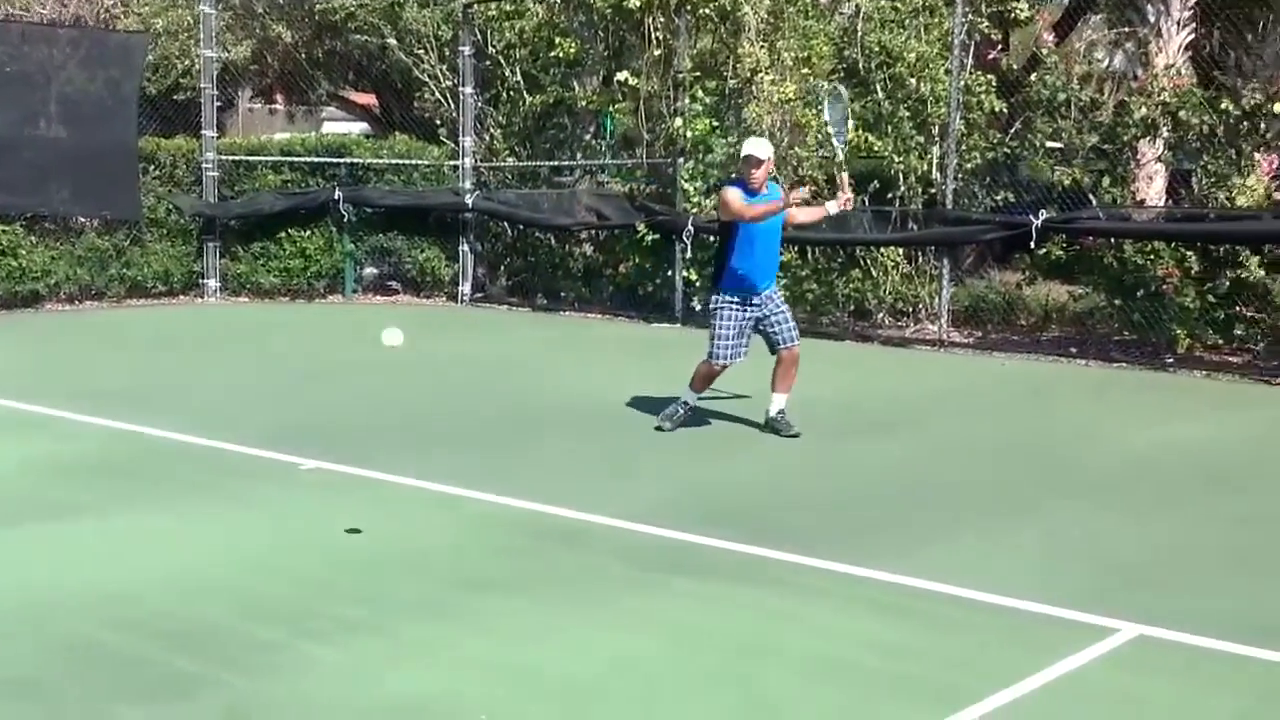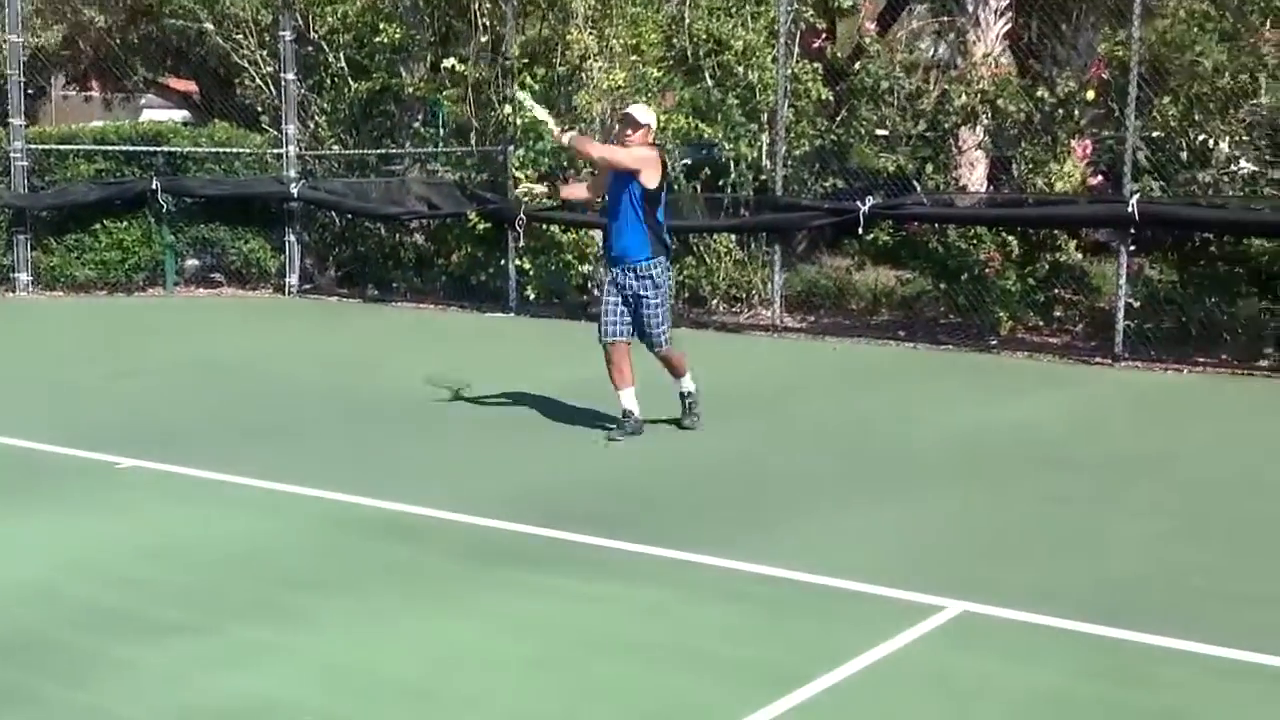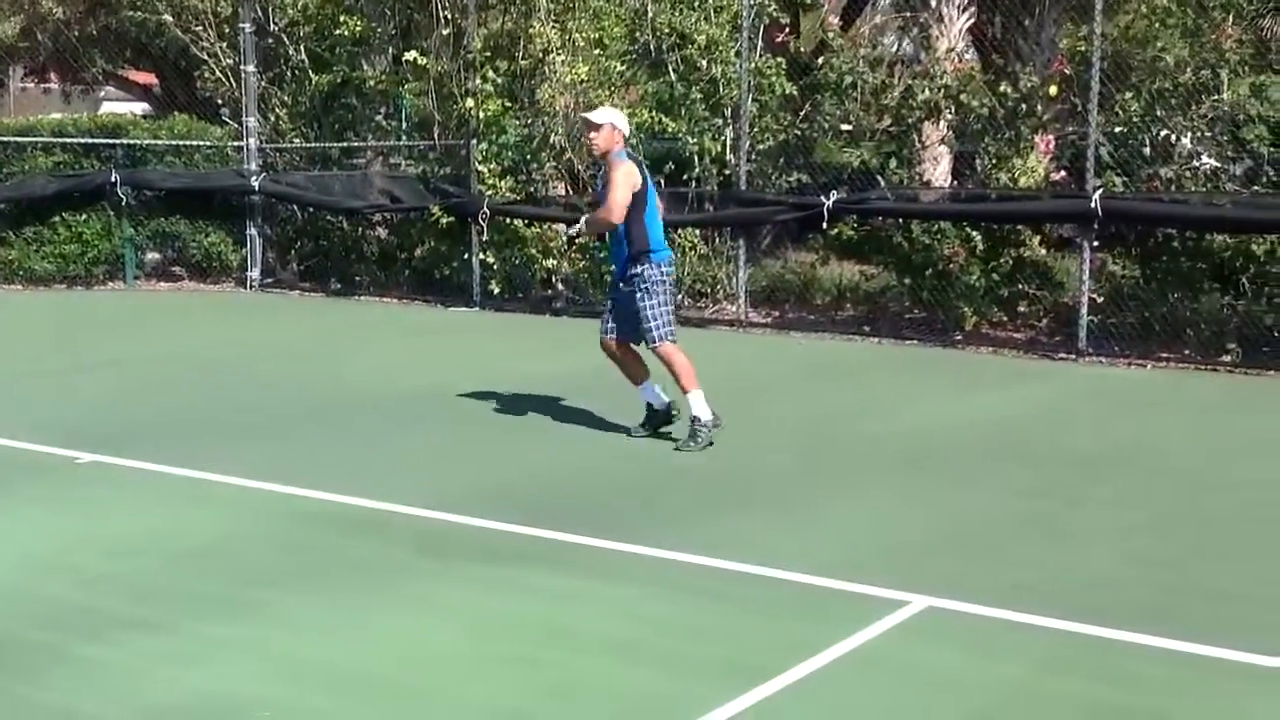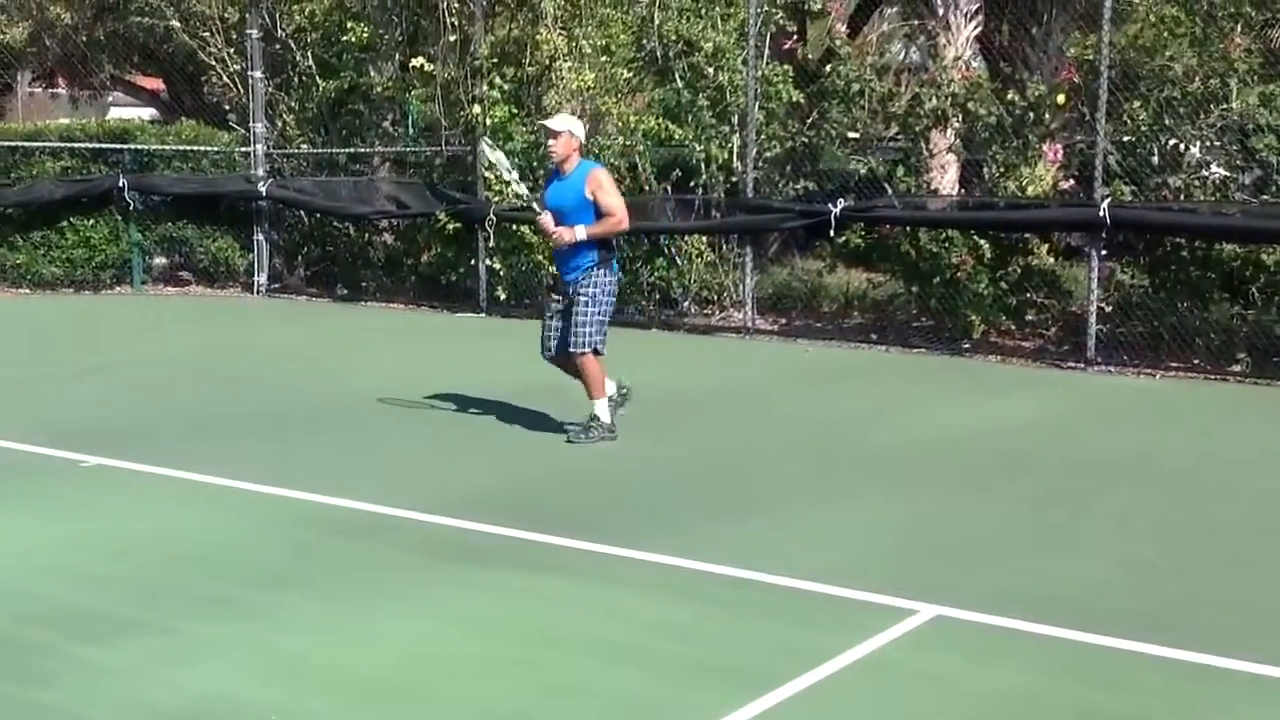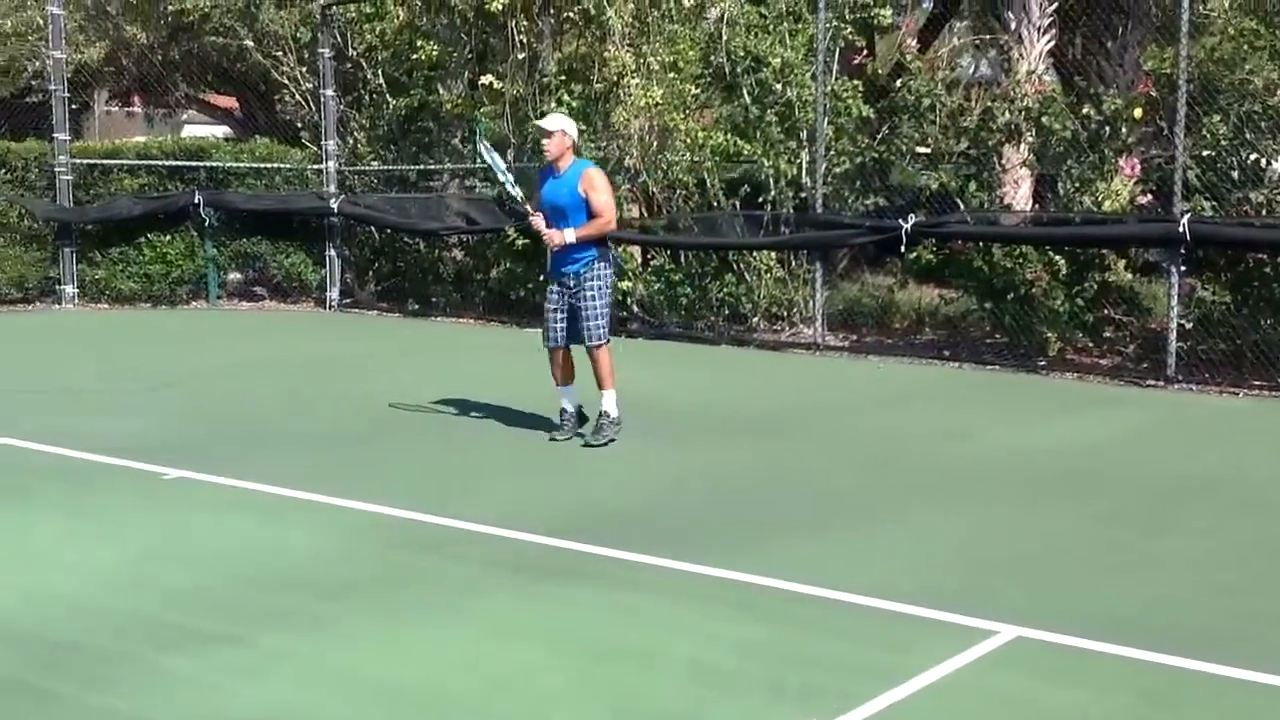
dt=0.5s
person 1, frame 1
left shoulder: (776, 191)
right shoulder: (730, 193)
left elbow: (794, 216)
right elbow: (747, 214)
left wrist: (833, 206)
right wrist: (783, 202)
left hip: (767, 293)
right hip: (731, 295)
left knee: (790, 352)
right knee: (718, 362)
left ankle: (775, 413)
right ankle: (686, 404)
person 1, frame 2
left shoulder: (649, 157)
right shoulder: (611, 166)
left elbow: (599, 152)
right elbow: (586, 192)
left wrist: (570, 139)
right wrist: (552, 189)
left hip: (650, 267)
right hip: (617, 268)
left knee: (660, 345)
right knee: (615, 343)
left ankle: (688, 390)
right ankle: (630, 414)
person 1, frame 3
left shoulder: (622, 165)
right shoulder: (621, 167)
left elbow: (614, 216)
right elbow: (655, 213)
left wrist: (586, 223)
right wrist: (597, 224)
left hip: (648, 268)
right hip: (629, 270)
left knee: (662, 345)
right knee: (613, 343)
left ankle: (704, 418)
right ankle: (659, 406)
person 1, frame 4
left shoulder: (595, 176)
right shoulder: (551, 179)
left elbow: (620, 221)
left wrist: (577, 232)
right wrist: (547, 227)
left hip: (596, 275)
right hip: (565, 278)
left knee: (583, 350)
right knee: (553, 350)
left ankle: (603, 419)
right ankle: (611, 390)
person 1, frame 5
left shoulder: (589, 174)
right shoulder: (544, 176)
left elbow: (608, 221)
left wrist: (567, 235)
right wrist: (539, 224)
left hip: (592, 269)
right hip: (560, 272)
left knee: (596, 342)
right knee: (556, 346)
left ankle: (609, 415)
right ankle: (571, 412)
